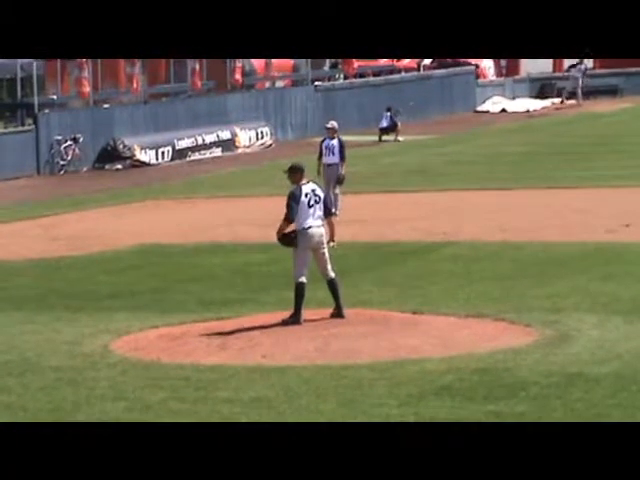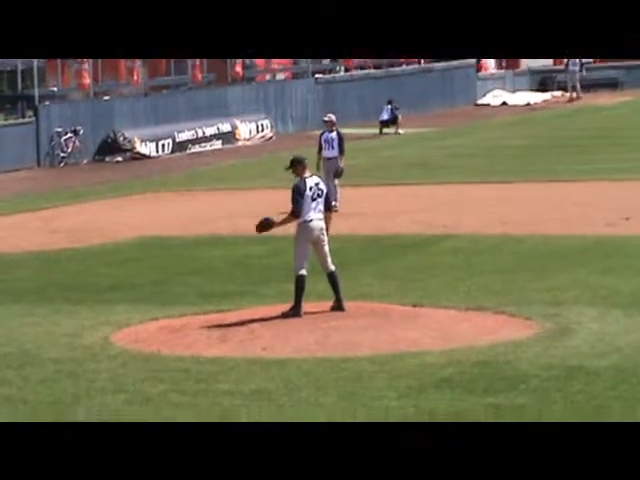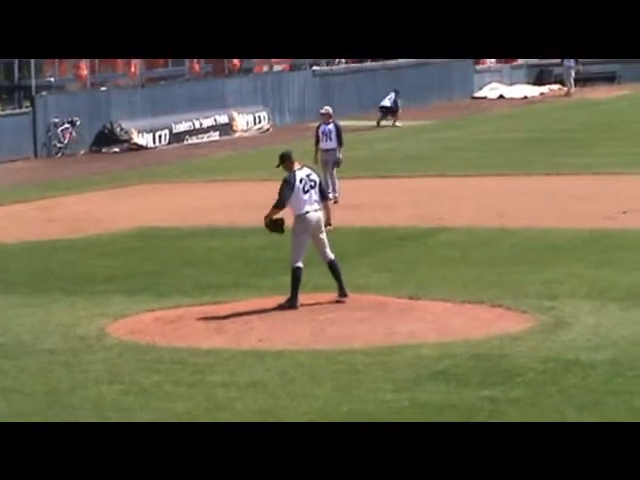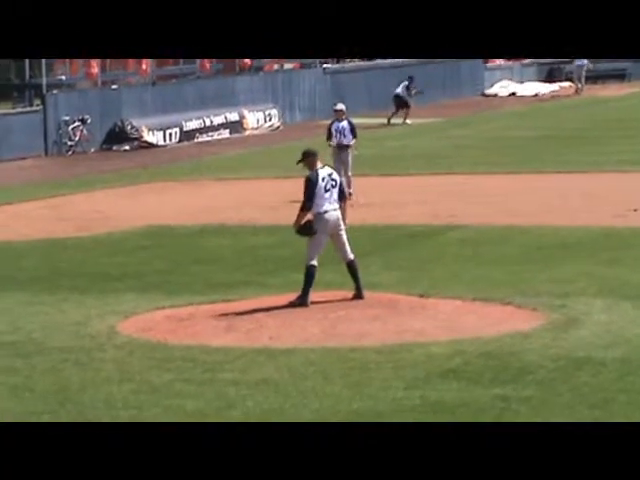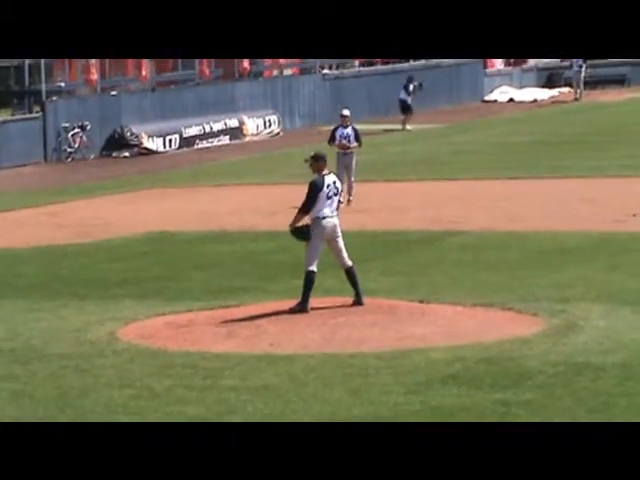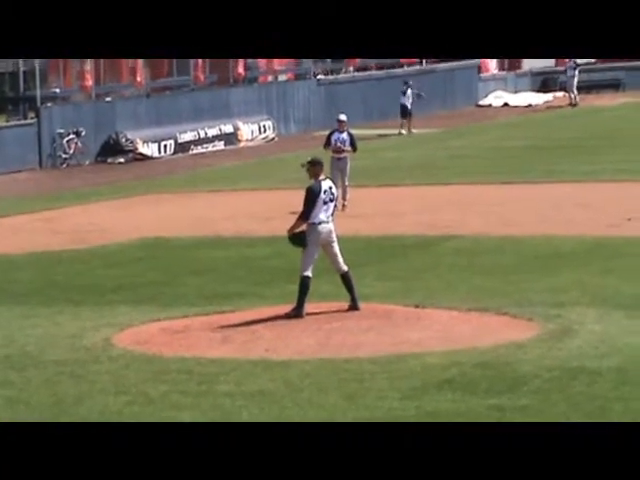
dt=0.4s
person 1, frame 1
left shoulder: (295, 193)
right shoulder: (318, 188)
left elbow: (290, 218)
right elbow: (329, 214)
left wrist: (280, 230)
right wrist: (332, 235)
left hip: (305, 234)
right hip: (320, 232)
left knee: (300, 275)
right knee: (328, 272)
left ankle: (297, 315)
right ankle: (339, 308)
person 1, frame 2
left shoulder: (299, 186)
right shoulder: (320, 182)
left elbow: (296, 213)
right elbow: (329, 209)
left wrist: (279, 223)
left hip: (306, 227)
right hip: (320, 225)
left knee: (300, 268)
right knee: (328, 265)
left ankle: (297, 307)
right ankle: (339, 301)
person 1, frame 3
left shoulder: (289, 179)
right shoulder: (313, 173)
left elbow: (281, 204)
right elbow: (325, 198)
left wrist: (269, 216)
right wrist: (328, 218)
left hip: (303, 219)
right hip: (318, 215)
left knee: (296, 260)
right knee: (327, 254)
left ankle: (293, 300)
right ankle: (342, 289)
person 1, frame 4
left shoulder: (312, 178)
right shoulder: (333, 173)
left elbow: (307, 205)
right elbow: (343, 198)
left wrist: (297, 223)
right wrist: (344, 219)
left hip: (322, 218)
right hip: (336, 215)
left knee: (311, 259)
right knee: (347, 254)
left ankle: (304, 297)
right ankle: (359, 290)
person 1, frame 5
left shoulder: (316, 182)
right shoulder: (336, 180)
left elbow: (306, 208)
left wrist: (293, 223)
left hip: (320, 224)
right hip: (334, 222)
left knee: (311, 265)
right knee: (345, 261)
left ankle: (304, 303)
right ankle: (358, 296)
person 1, frame 6
left shoulder: (313, 188)
right shoulder: (332, 186)
left elbow: (306, 214)
left wrist: (292, 229)
left hip: (315, 229)
right hip: (329, 227)
left knee: (306, 270)
right knee: (340, 266)
left ankle: (299, 308)
right ankle: (354, 301)
